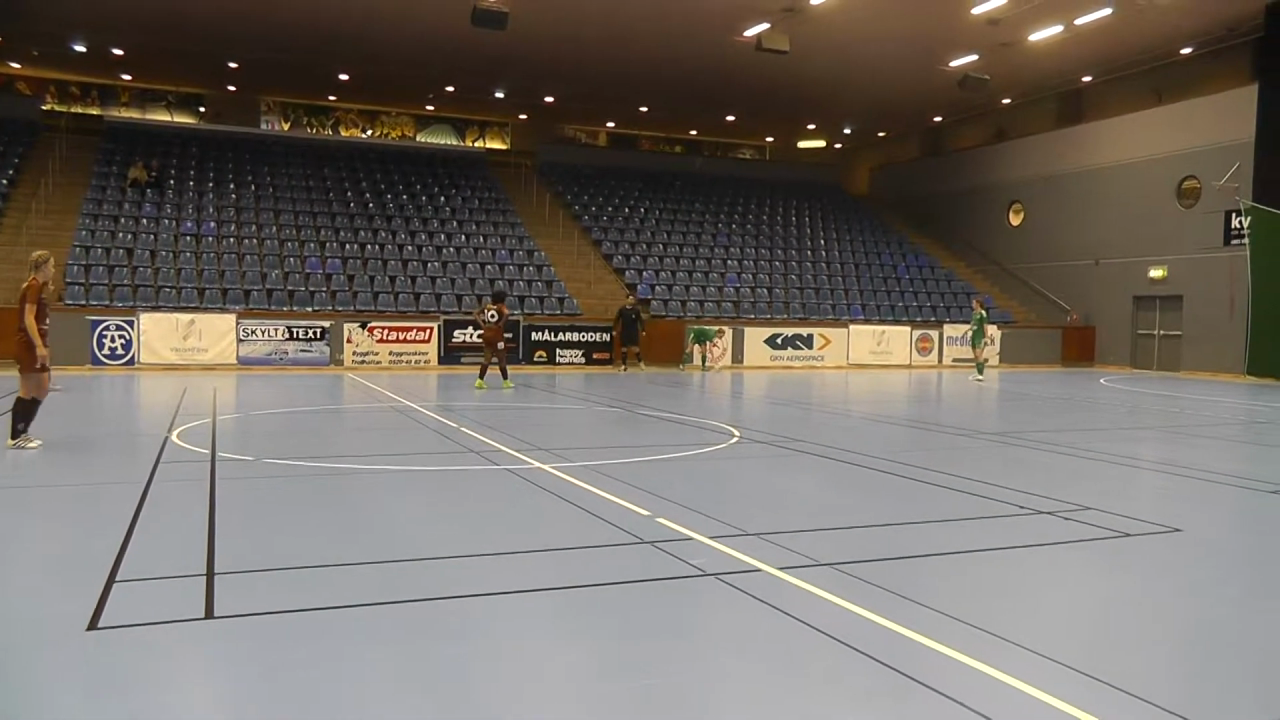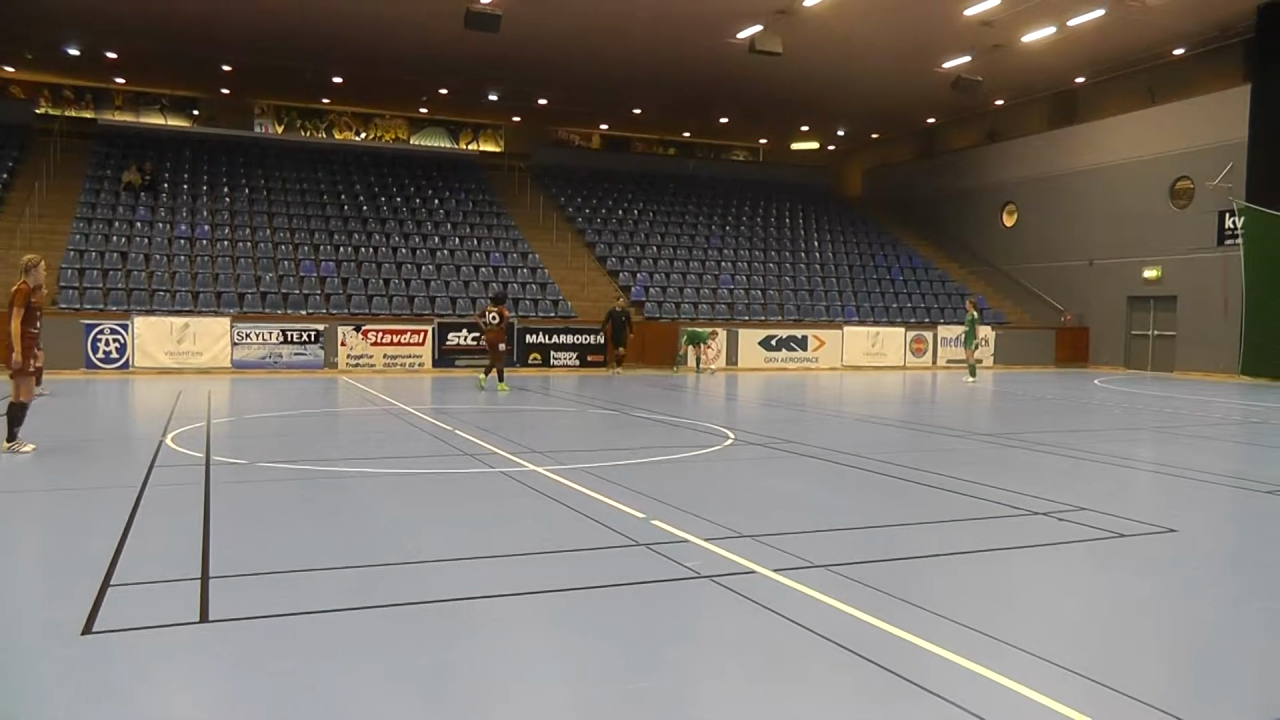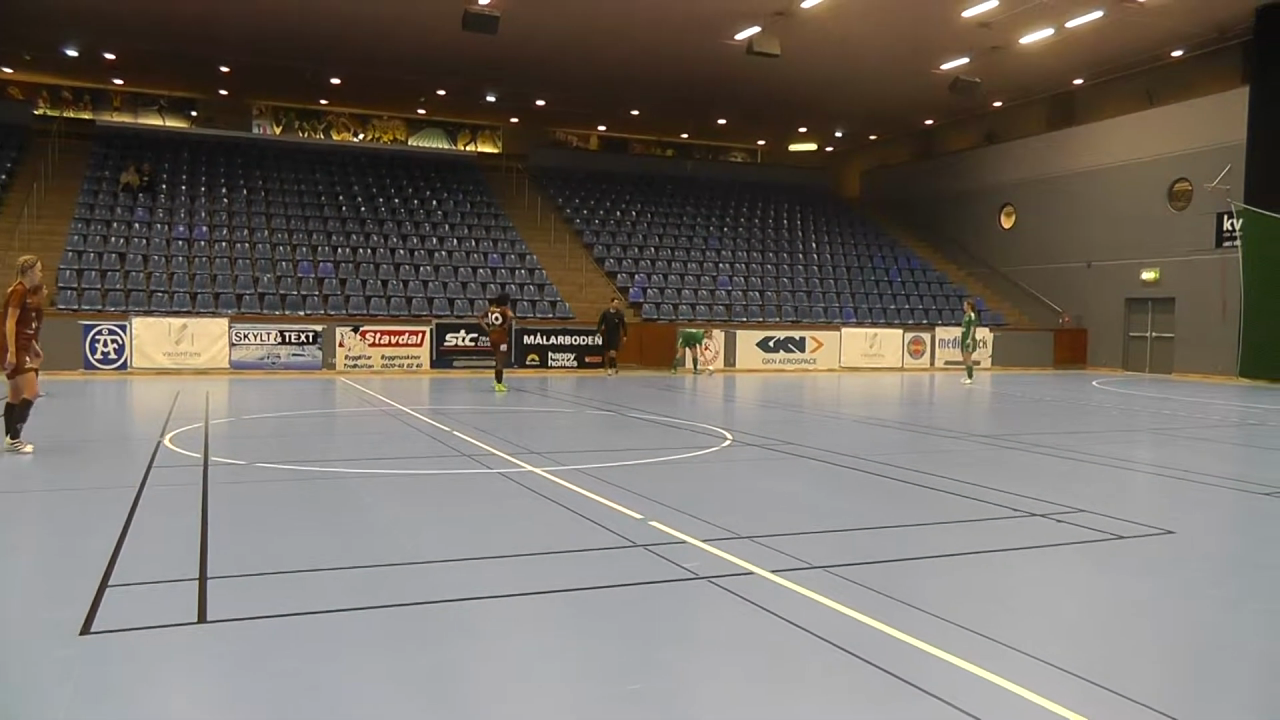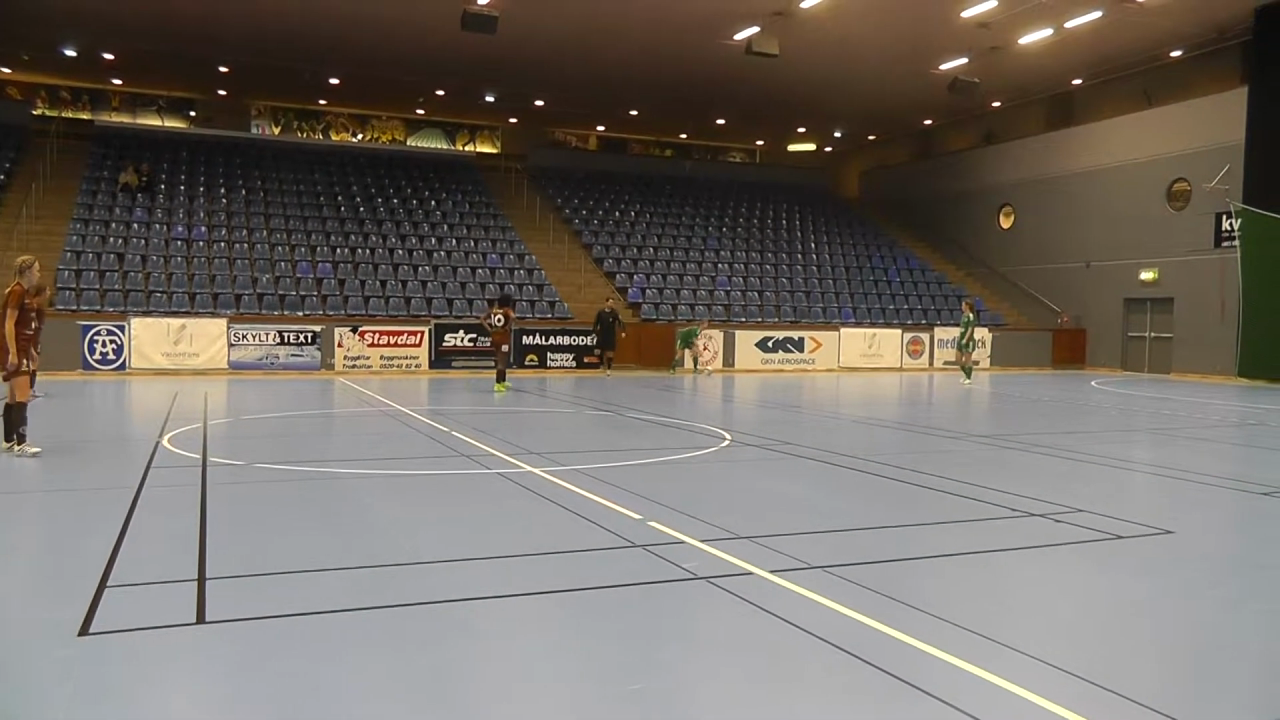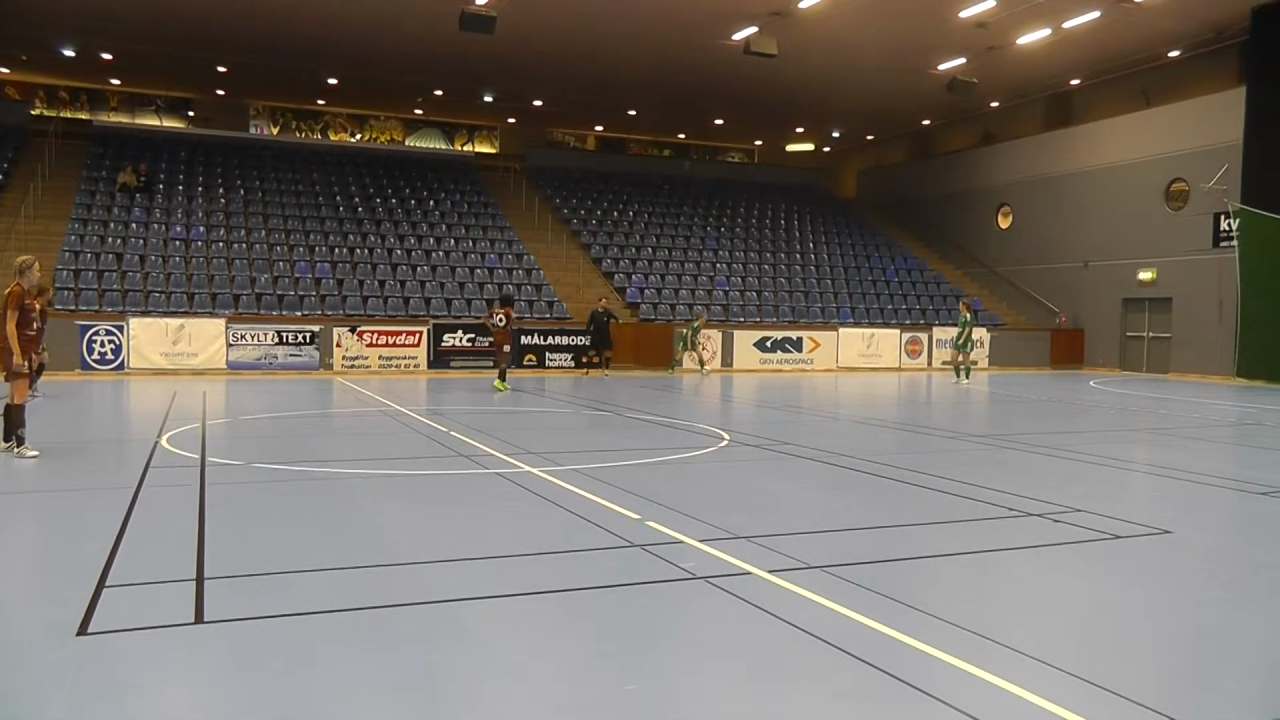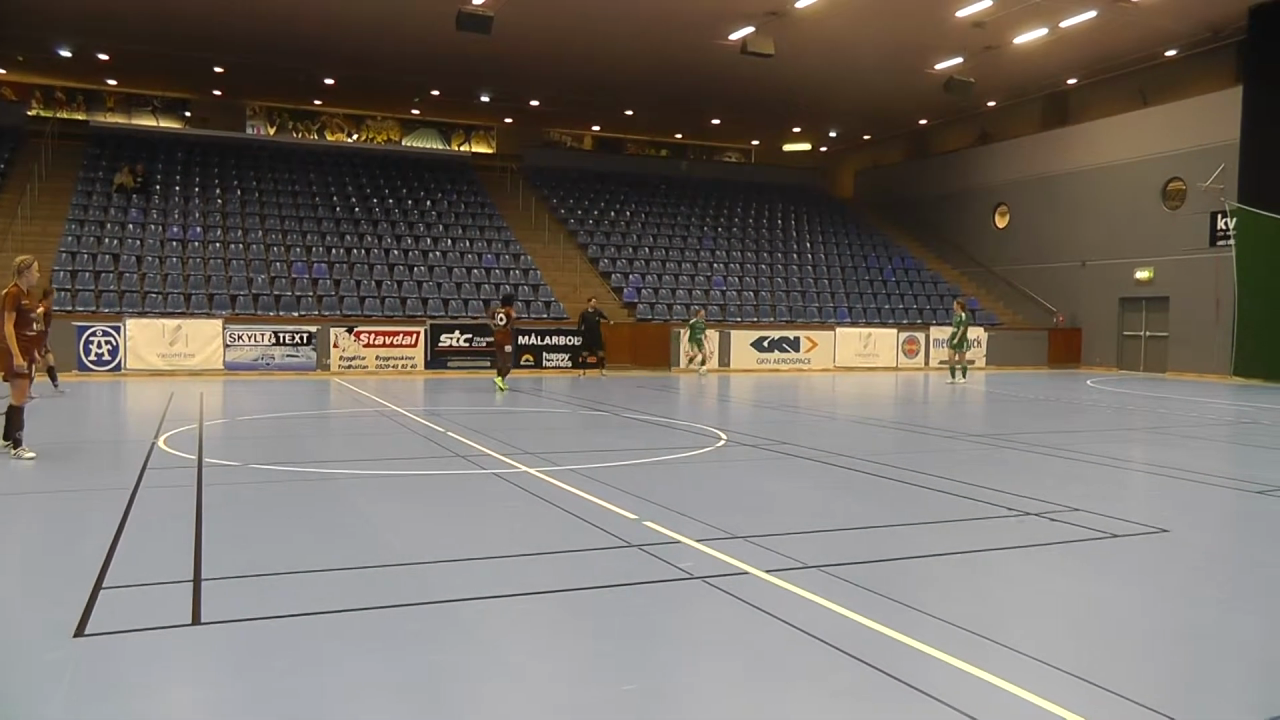
dt=0.2s
person 1, frame 1
left shoulder: (38, 286)
right shoulder: (33, 286)
right elbow: (29, 319)
right wrist: (39, 346)
left hip: (33, 346)
right hip: (29, 347)
left knee: (41, 391)
right knee: (27, 392)
left ankle: (22, 433)
right ankle: (15, 438)
person 1, frame 2
left shoulder: (29, 291)
right shoulder: (23, 290)
right elbow: (15, 323)
left wrist: (35, 349)
right wrist: (17, 351)
left hip: (25, 349)
right hip: (19, 350)
left knee: (18, 397)
right knee: (26, 397)
left ankle: (13, 440)
right ankle: (11, 441)
person 1, frame 3
left shoulder: (25, 291)
right shoulder: (18, 291)
right elbow: (10, 323)
left wrist: (35, 347)
right wrist: (12, 352)
left hip: (22, 349)
right hip: (15, 350)
left knee: (16, 397)
right knee: (31, 392)
left ankle: (12, 440)
right ankle: (14, 438)
person 1, frame 4
left shoulder: (24, 292)
right shoulder: (16, 292)
right elbow: (9, 324)
left wrist: (30, 350)
right wrist: (12, 353)
left hip: (22, 350)
right hip: (14, 351)
left knee: (14, 397)
right knee: (22, 397)
left ankle: (9, 441)
right ankle: (21, 444)
person 1, frame 5
left shoulder: (26, 293)
right shoulder: (16, 292)
right elbow: (10, 326)
left wrist: (29, 352)
right wrist: (17, 354)
left hip: (24, 351)
right hip: (15, 352)
left knee: (15, 398)
right knee: (20, 398)
left ankle: (8, 440)
right ankle: (20, 446)
person 1, frame 6
left shoulder: (25, 294)
left wrist: (34, 351)
right wrist: (16, 355)
left hip: (26, 353)
left knee: (18, 400)
right knee: (20, 400)
right ankle: (16, 447)
